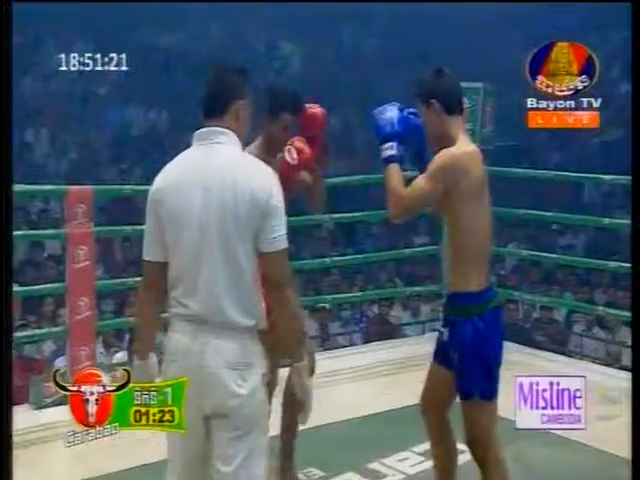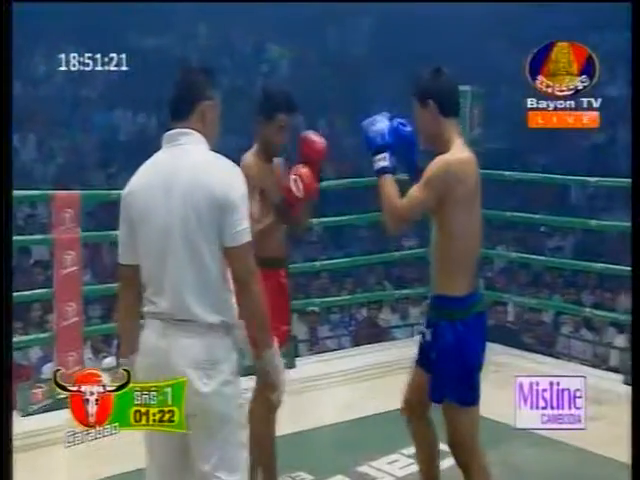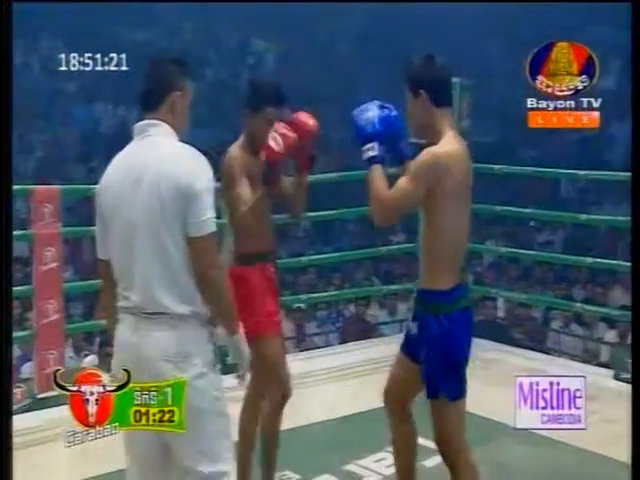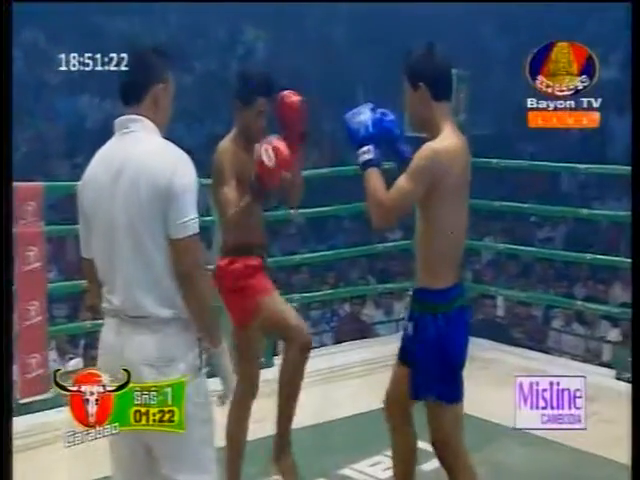
dt=0.2s
person 1, frame 1
left shoulder: (455, 158)
right shoulder: (465, 156)
left elbow: (399, 208)
left wrist: (391, 144)
right wrist: (418, 152)
left hip: (473, 313)
right hip: (463, 307)
left knee: (482, 441)
right knee: (432, 405)
person 1, frame 2
left shoulder: (450, 164)
right shoulder: (460, 161)
left elbow: (395, 218)
left wrist: (382, 157)
right wrist: (408, 160)
left hip: (457, 317)
right hip: (447, 310)
left knee: (464, 445)
right knee: (414, 408)
person 1, frame 3
left shoulder: (439, 156)
right shoulder: (452, 151)
left elbow: (382, 210)
left wrist: (372, 146)
right wrist: (398, 147)
left hip: (442, 310)
right hip: (433, 304)
left knee: (451, 442)
right knee: (395, 397)
person 1, frame 4
left shoulder: (437, 153)
right shoulder: (454, 145)
left elbow: (382, 214)
left wrist: (367, 150)
right wrist: (397, 148)
left hip: (439, 310)
right hip: (430, 305)
left knee: (448, 444)
right knee: (395, 405)
person 2, frame 1
left shoulder: (167, 176)
right shoulder: (257, 174)
left elbow: (151, 282)
right elbow: (278, 284)
left wrist: (142, 357)
right wrist: (298, 362)
left hip: (182, 345)
right hip: (235, 350)
person 2, frame 2
left shoulder: (140, 178)
right shoulder: (222, 172)
left elbow: (128, 282)
right elbow: (244, 276)
left wrist: (127, 355)
right wrist: (267, 349)
left hip: (154, 344)
right hip: (206, 347)
person 2, frame 3
left shoulder: (113, 170)
right shoulder: (188, 162)
left elbow: (107, 274)
right elbow: (208, 269)
right wrist: (235, 333)
left hip: (130, 338)
right hip: (181, 340)
person 2, frame 4
left shoulder: (94, 167)
right shoulder: (170, 160)
left elbow: (91, 272)
right elbow: (190, 270)
right wrist: (218, 345)
left hip: (114, 341)
right hip: (165, 344)
person 3, frame 1
left shoulder: (285, 158)
right shoulder: (252, 161)
left elbow: (317, 201)
left wrist: (317, 153)
right wrist: (282, 186)
left knee: (271, 375)
right knee: (302, 361)
person 3, frame 2
left shoulder: (280, 167)
right shoulder: (249, 168)
left elbow: (299, 223)
right elbow: (251, 235)
left wrist: (311, 181)
right wrist: (282, 208)
left hip: (278, 276)
right hip: (261, 278)
left knee: (267, 388)
right knee: (269, 390)
person 3, frame 3
left shoulder: (267, 156)
right shoulder: (234, 159)
left elbow: (297, 208)
right elbow: (245, 218)
left wrist: (304, 163)
right wrist: (267, 177)
left hip: (265, 271)
right hip: (248, 274)
left knee: (261, 382)
right knee: (278, 382)
person 3, frame 4
left shoulder: (260, 149)
right shoulder: (226, 154)
left elbow: (294, 196)
right elbow: (230, 218)
left wrist: (294, 141)
right wrist: (258, 188)
left hip: (253, 264)
right hip: (237, 267)
left knee: (248, 382)
right knee: (300, 337)
